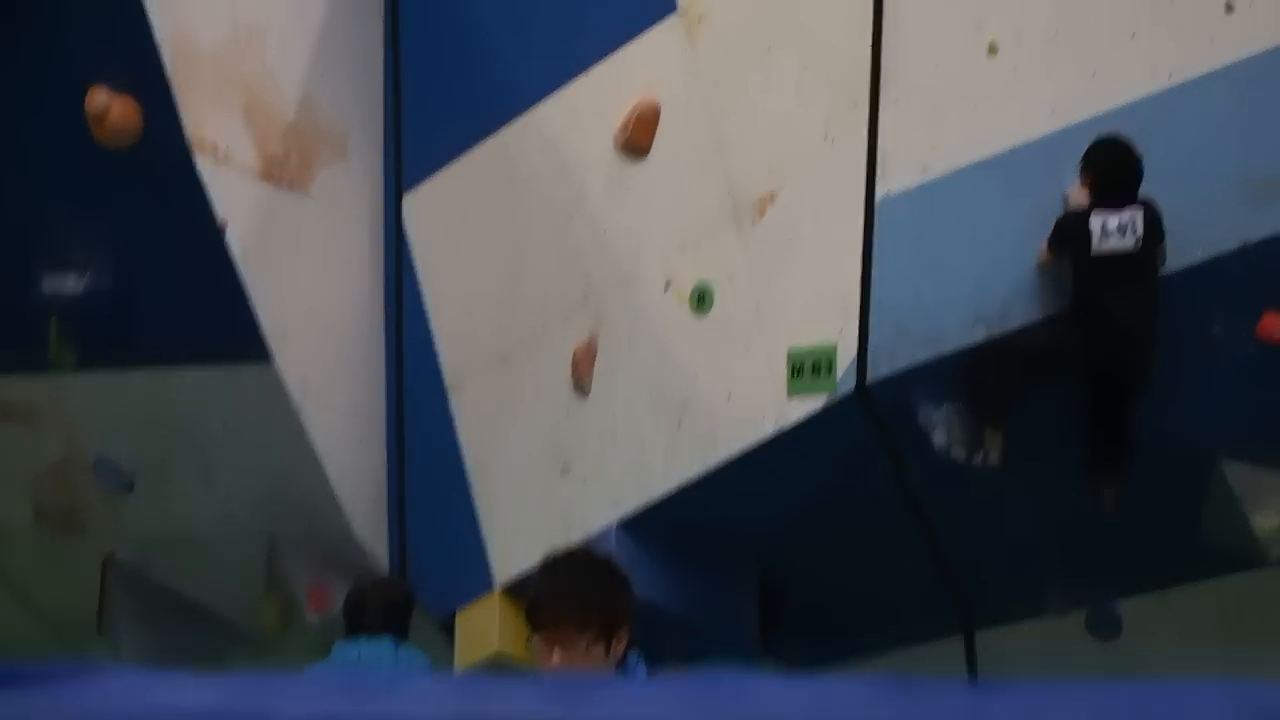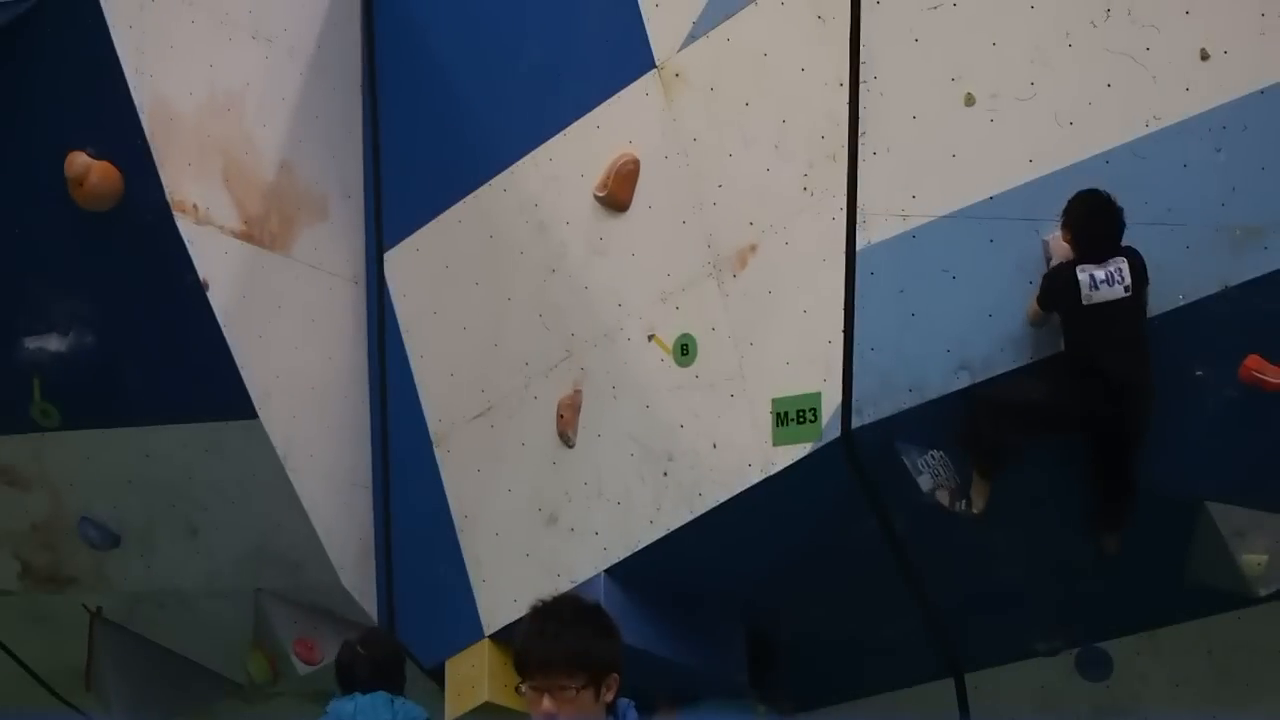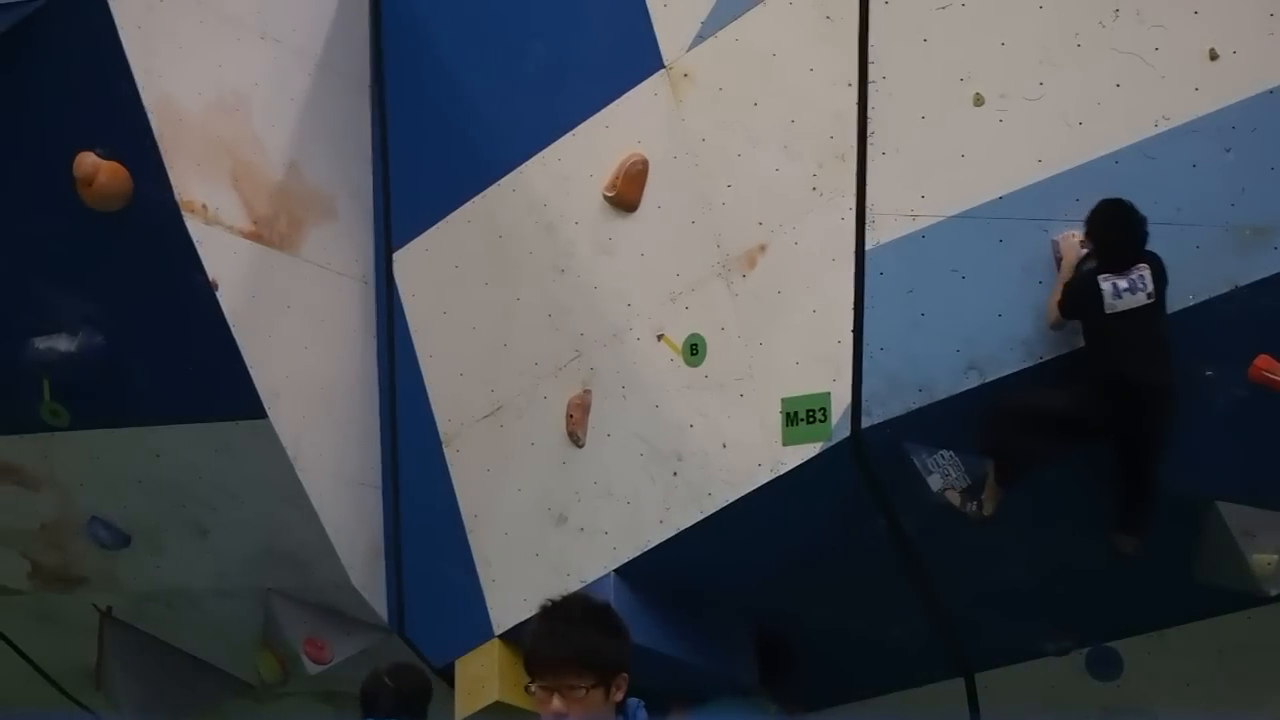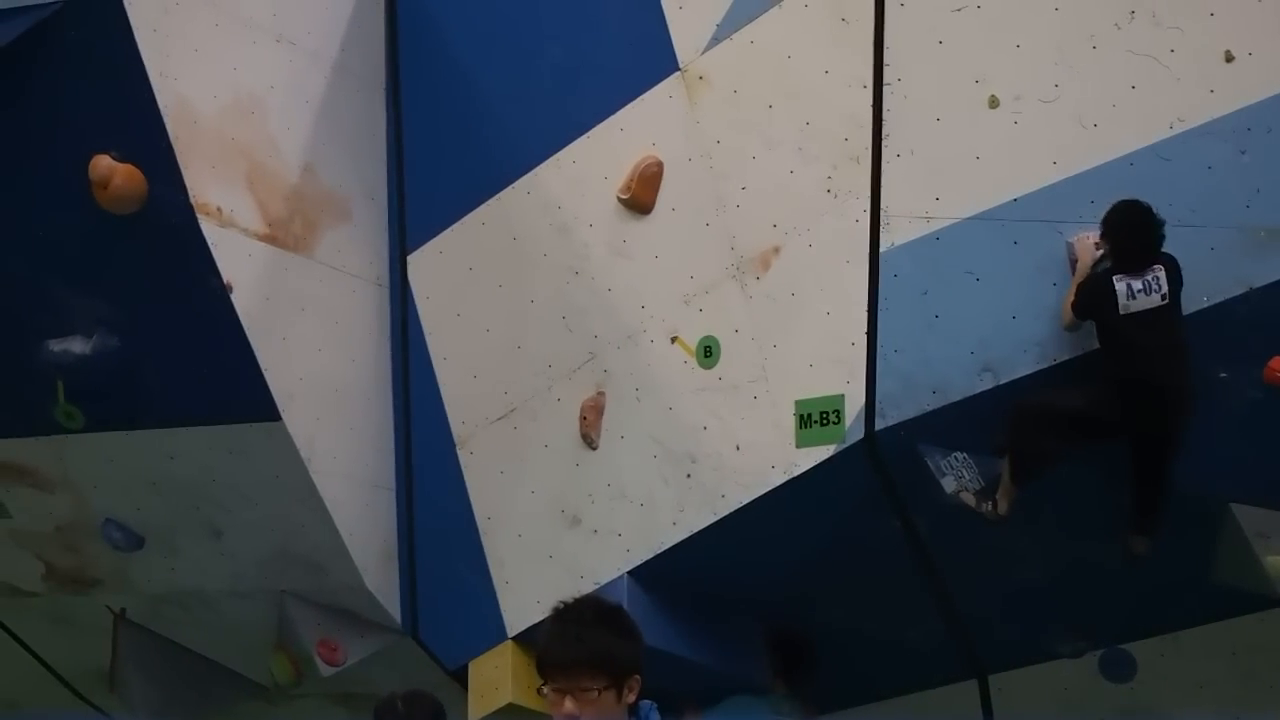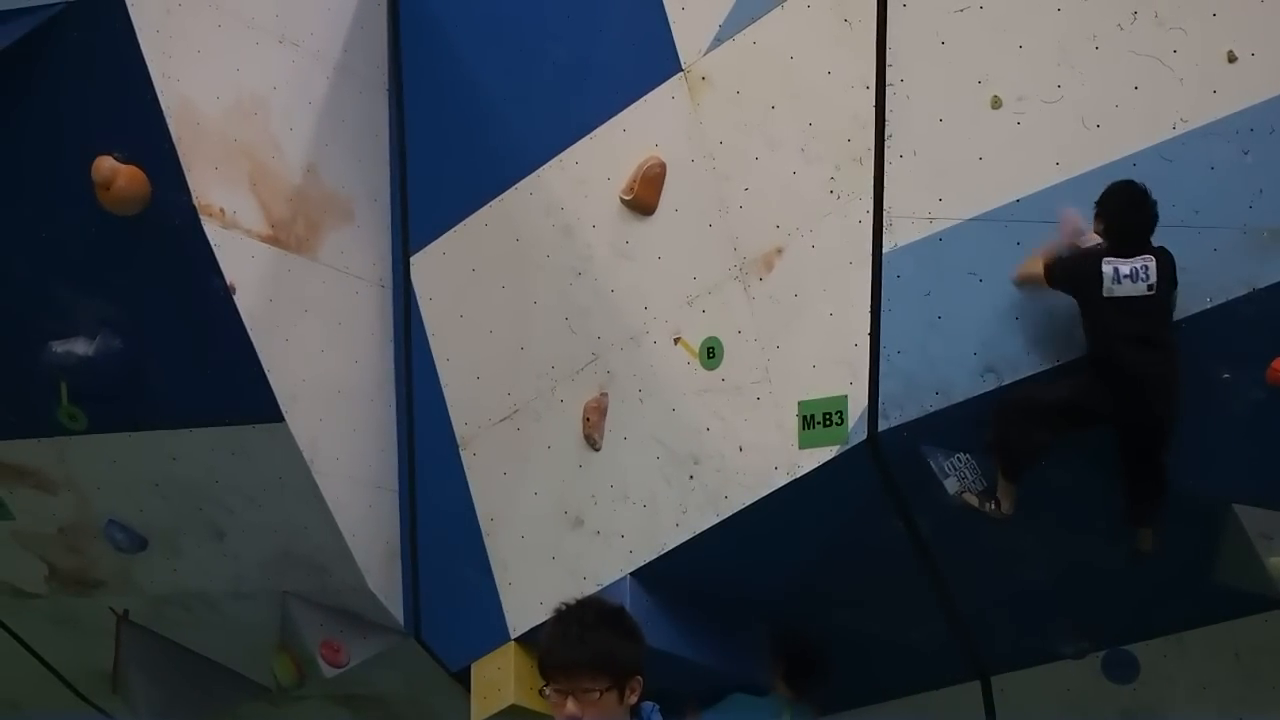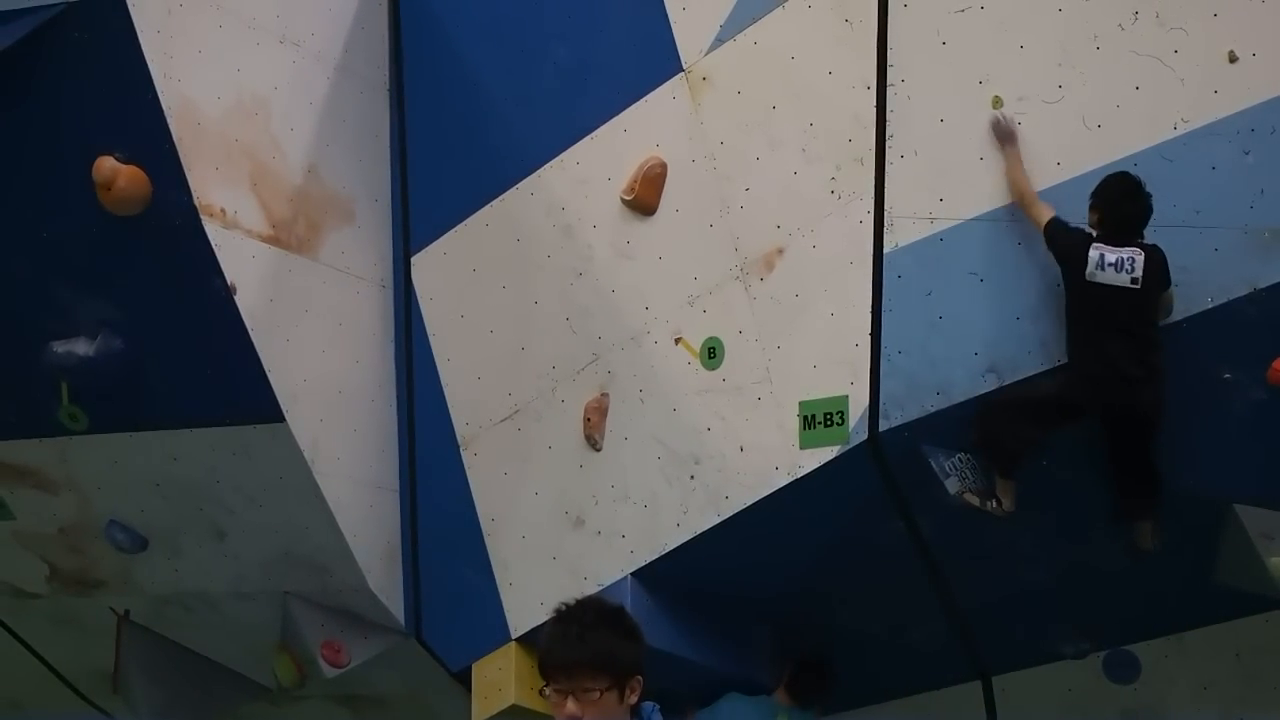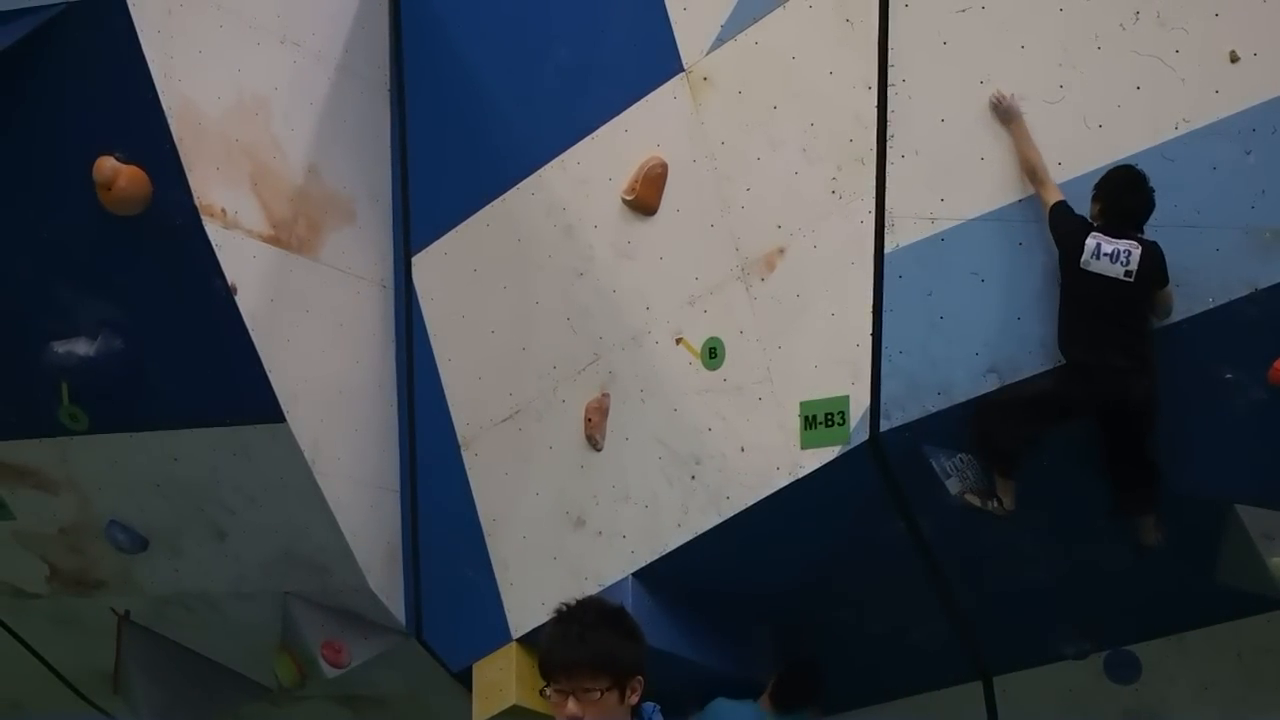
dt=0.2s
person 1, frame 1
left shoulder: (1075, 223)
right shoulder: (1148, 215)
left elbow: (1045, 262)
right elbow: (1158, 261)
left hip: (1084, 336)
right hip: (1136, 345)
left knee: (991, 360)
right knee: (1113, 412)
left ankle: (990, 445)
right ankle: (1107, 488)
person 1, frame 2
left shoulder: (1063, 277)
right shoulder: (1134, 262)
left elbow: (1035, 317)
left hip: (1079, 391)
right hip: (1132, 395)
left knee: (989, 406)
right knee: (1116, 468)
left ankle: (978, 498)
right ankle: (1110, 533)
person 1, frame 3
left shoulder: (1085, 285)
right shoulder: (1154, 267)
left elbow: (1054, 319)
left wrist: (1068, 263)
right wrist: (1106, 251)
left hip: (1102, 401)
right hip: (1155, 403)
left knee: (1012, 417)
right knee: (1137, 471)
left ankle: (988, 502)
right ankle: (1129, 535)
person 1, frame 4
left shoulder: (1100, 285)
right shoulder: (1170, 268)
left elbow: (1070, 321)
left wrist: (1083, 266)
right wrist: (1105, 263)
left hip: (1120, 401)
right hip: (1173, 404)
left knee: (1030, 417)
right knee: (1152, 471)
left ankle: (1002, 502)
right ankle: (1141, 536)
person 1, frame 5
left shoulder: (1085, 266)
right shoulder: (1163, 262)
left elbow: (1023, 275)
left wrist: (1064, 246)
left hip: (1104, 387)
right hip: (1160, 393)
left knee: (1015, 411)
right knee: (1145, 465)
left ankle: (1004, 501)
right ankle: (1145, 533)
person 1, frame 6
left shoulder: (1076, 249)
right shoulder: (1154, 259)
left elbow: (1025, 200)
right elbow: (1165, 312)
left wrist: (1010, 145)
left hip: (1088, 382)
right hip: (1143, 389)
left knee: (1000, 413)
right knee: (1136, 460)
left ankle: (1004, 500)
right ankle: (1144, 530)
person 1, frame 7
left shoulder: (1074, 236)
right shoulder: (1150, 255)
left elbow: (1038, 177)
right elbow: (1164, 310)
left wrist: (1015, 122)
left hip: (1081, 378)
right hip: (1135, 383)
left knee: (996, 413)
right knee: (1133, 455)
left ankle: (1004, 499)
right ankle: (1148, 527)
